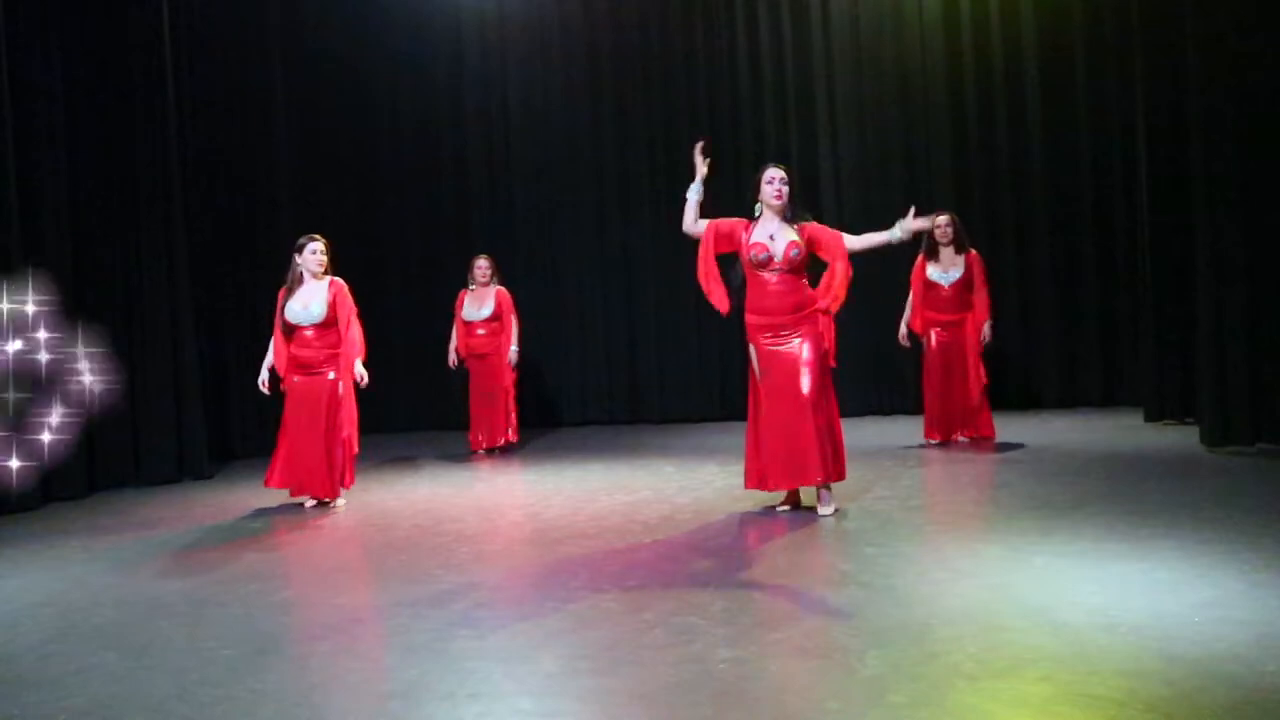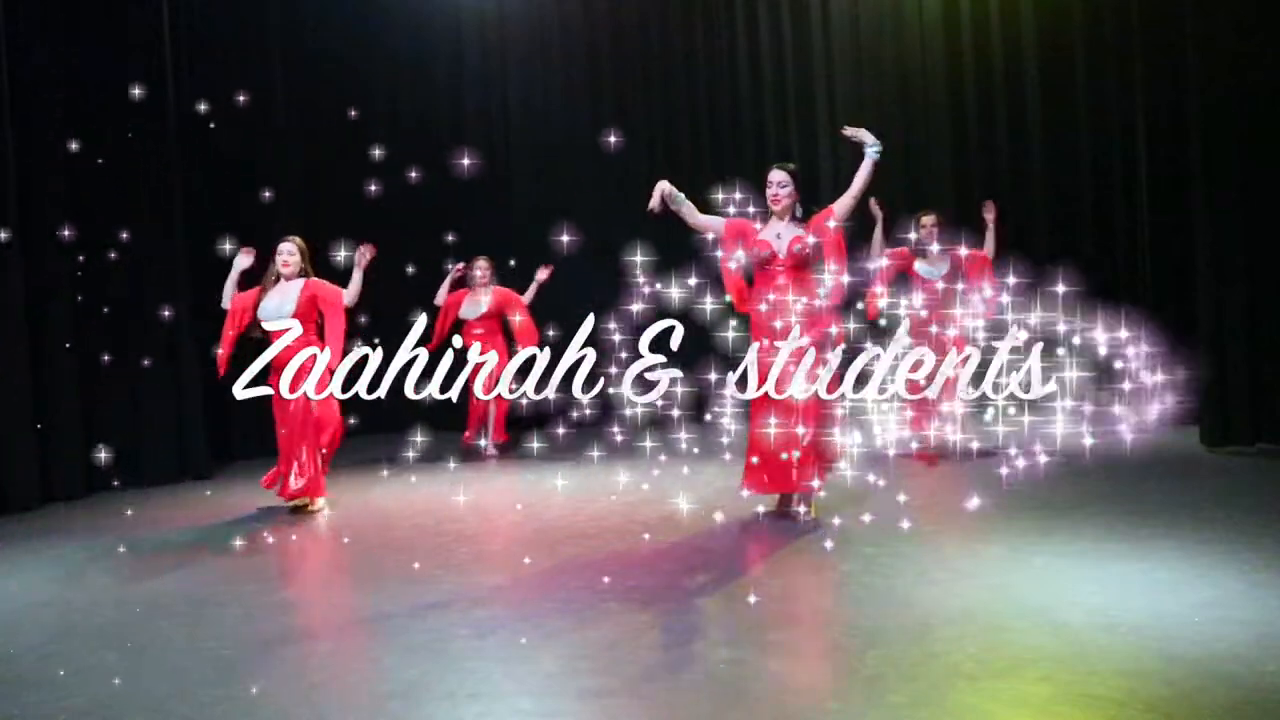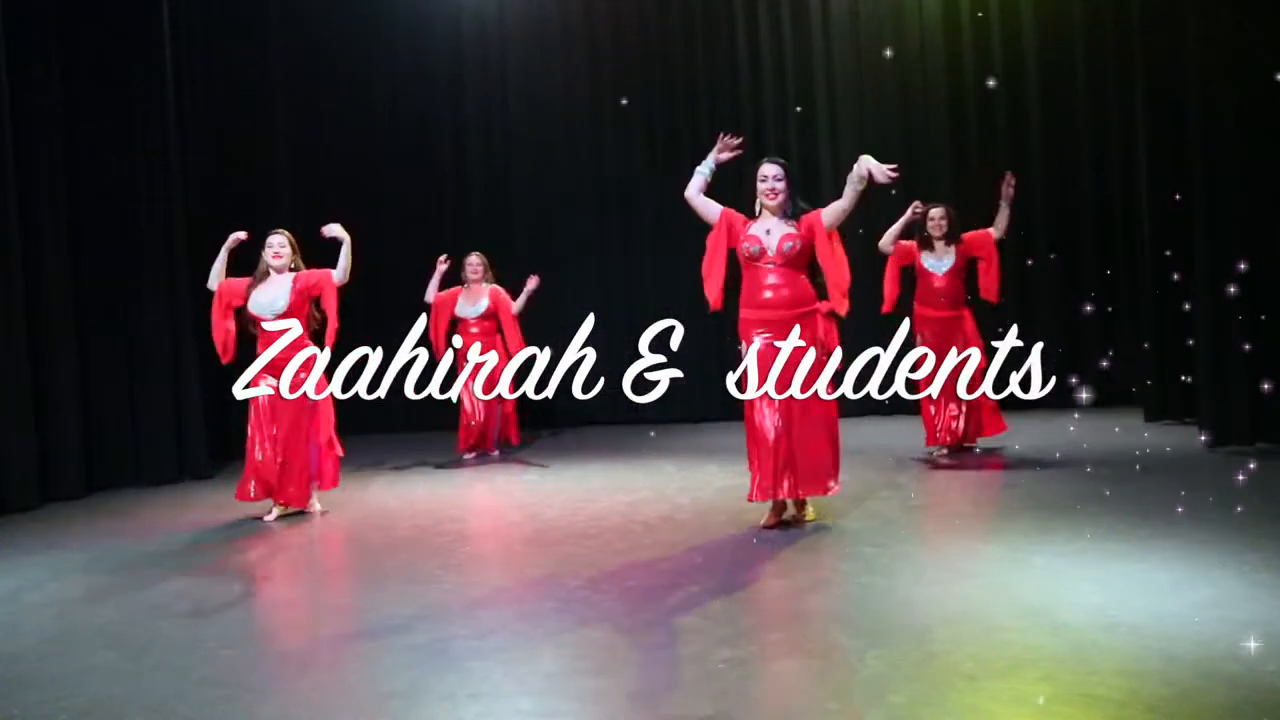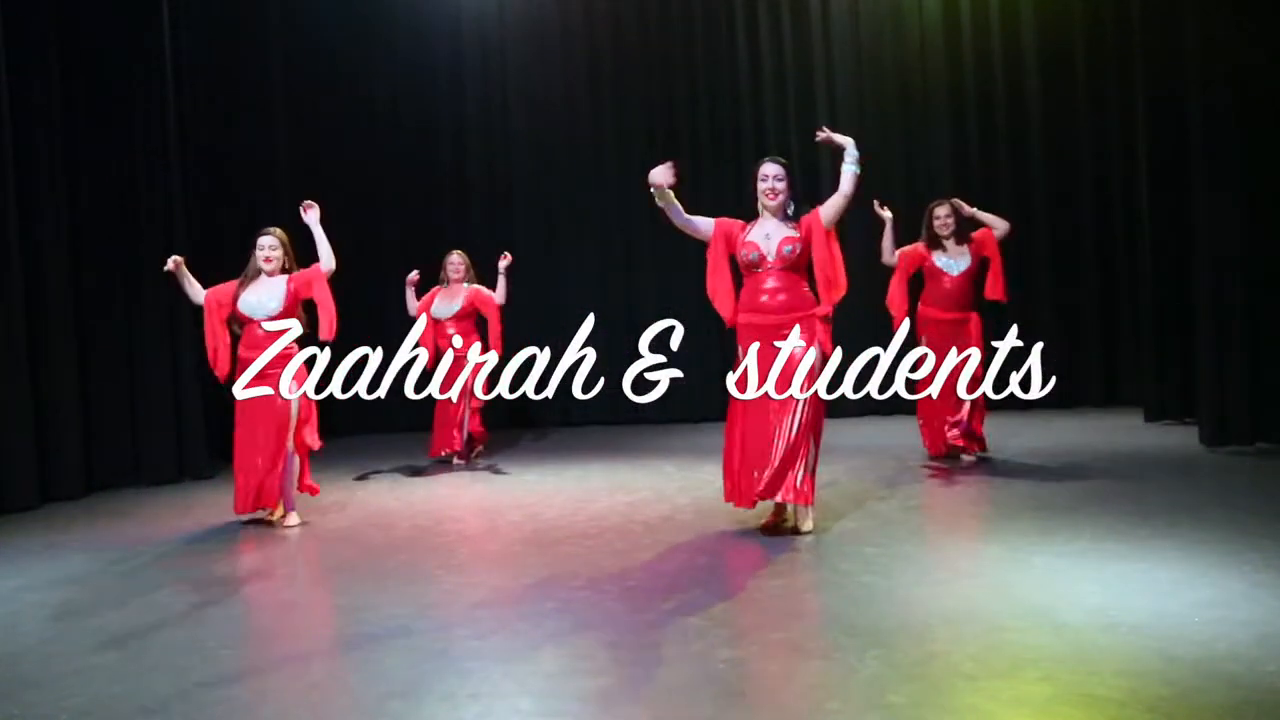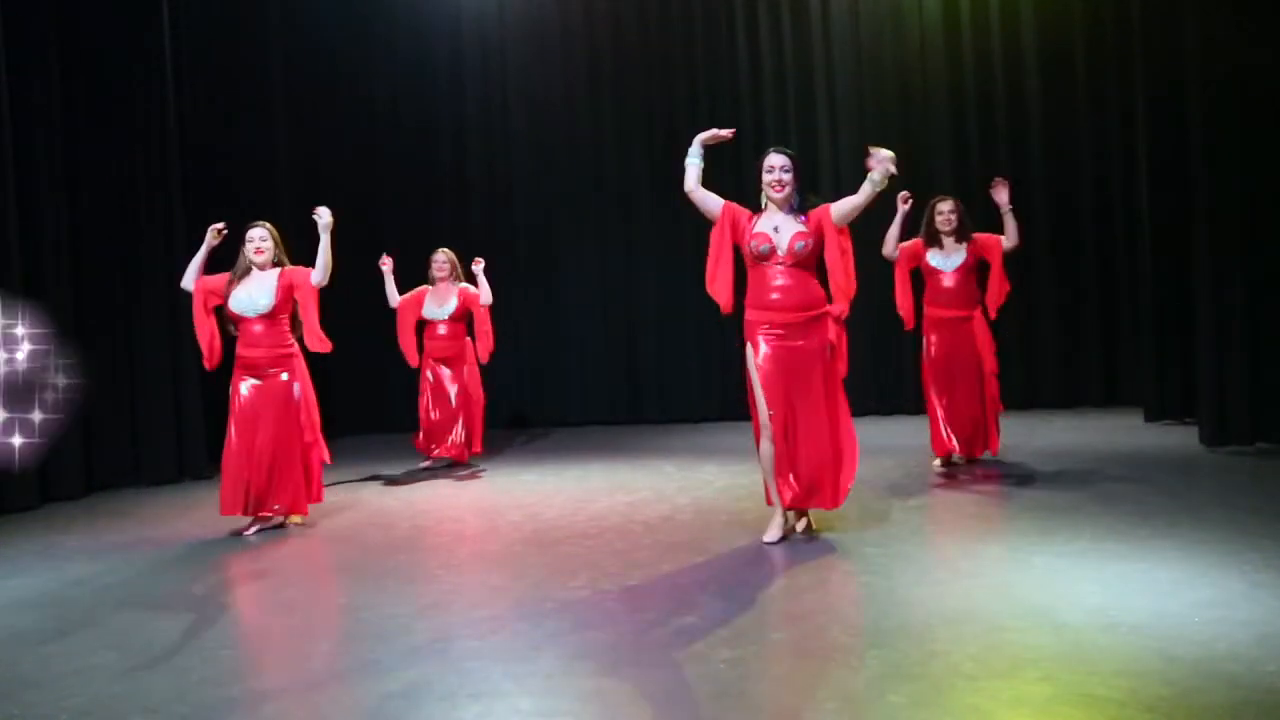
dt=1s
person 1, frame 1
left shoulder: (805, 232)
right shoulder: (740, 230)
left elbow: (852, 243)
right elbow: (690, 227)
left wrist: (897, 232)
right wrist: (699, 182)
left hip: (803, 326)
right hip: (763, 331)
left knee: (810, 399)
right knee: (774, 405)
left ankle: (823, 483)
right ankle: (789, 485)
person 1, frame 2
left shoulder: (815, 228)
right shoulder: (748, 231)
left elbow: (854, 193)
right elbow: (696, 219)
left wrist: (871, 149)
right wrist: (668, 190)
left hip: (808, 327)
right hip: (768, 329)
left knee: (805, 409)
right knee: (770, 408)
left ankle: (803, 491)
right ankle: (781, 489)
person 1, frame 3
left shoulder: (807, 225)
right shoulder: (737, 226)
left elbow: (848, 201)
right elbow: (692, 196)
left wrist: (863, 168)
right wrist: (712, 160)
left hip: (804, 326)
right hip: (758, 330)
left knee: (808, 410)
right knee: (766, 413)
left ankle: (802, 497)
right ankle: (776, 499)
person 1, frame 4
left shoulder: (808, 226)
right shoulder: (733, 232)
left elbow: (845, 191)
right elbow: (683, 221)
left wrist: (848, 147)
right wrist: (662, 191)
left hip: (801, 332)
right hip: (755, 336)
left knee: (797, 416)
right knee: (754, 419)
left ankle: (800, 505)
right ankle: (777, 505)
person 1, frame 5
left shoulder: (817, 220)
right shoulder: (742, 222)
left elbow: (864, 197)
right elbow: (692, 189)
left wrist: (881, 169)
right wrist: (699, 144)
left hip: (811, 330)
right hip: (764, 332)
left knee: (813, 417)
right knee: (770, 419)
left ankle: (802, 506)
right ankle: (778, 512)
person 2, frame 1
left shoulder: (336, 286)
right shoulder: (287, 292)
left elbow: (350, 329)
right elbow: (279, 334)
left wrist: (357, 363)
right wrist: (265, 367)
left hip: (332, 370)
right hip: (298, 373)
left knee: (335, 430)
right knee: (302, 431)
left ankle: (336, 490)
right ankle: (312, 489)
person 2, frame 2
left shoulder: (312, 286)
right shoulder: (265, 292)
left elbow: (347, 299)
right elbow: (229, 305)
left wrist: (359, 269)
right wrist: (236, 270)
left hip: (309, 366)
right hip: (280, 371)
left knee: (306, 427)
right knee: (289, 432)
left ankle: (315, 491)
right ankle: (299, 489)
person 2, frame 3
left shoulder: (303, 281)
right shoulder: (253, 286)
left elbow: (341, 277)
right elbow: (215, 286)
left wrist: (345, 241)
right wrist: (226, 249)
left hip: (302, 367)
right hip: (267, 371)
left knee: (305, 432)
right knee: (266, 434)
left ankle: (309, 495)
right ankle: (279, 498)
person 2, frame 4
left shoulder: (295, 282)
right shoulder: (241, 288)
left elbow: (328, 266)
right elbow: (201, 297)
left wrist: (315, 225)
right wrist: (181, 270)
left hip: (284, 372)
right hip: (250, 375)
left knee: (283, 438)
right knee: (252, 438)
left ankle: (289, 506)
right ankle: (273, 499)
person 2, frame 5
left shoulder: (288, 277)
right shoulder: (233, 282)
left elbow: (320, 279)
right elbow: (190, 285)
left wrist: (325, 234)
right wrist: (206, 247)
left hip: (284, 371)
right hip: (247, 375)
left knee: (286, 439)
right knee: (248, 441)
left ankle: (291, 506)
right ankle: (264, 510)
person 3, frame 1
left shoulder: (970, 257)
right shoulder: (924, 259)
left elbow: (981, 292)
right elbow: (915, 294)
left wrist: (986, 321)
right wrist: (904, 323)
left hip: (964, 325)
right hip: (934, 326)
left knee: (965, 377)
right knee: (937, 377)
left ankle: (967, 430)
right ankle: (939, 431)
person 3, frame 2
left shoulder: (954, 255)
right shoulder: (907, 256)
left elbow: (985, 259)
right elbow: (877, 257)
left wrist: (990, 225)
right wrist: (879, 223)
left hip: (948, 324)
right hip: (920, 324)
left knee: (947, 377)
right knee: (920, 379)
left ankle: (946, 433)
right ankle: (922, 432)
person 3, frame 3
left shoulder: (964, 244)
right shoulder: (915, 249)
left elbow: (998, 231)
right elbow: (884, 246)
left wrist: (1005, 201)
right wrist: (905, 218)
left hip: (958, 320)
right hip: (928, 322)
left knee: (966, 376)
right knee: (934, 378)
left ankle: (965, 433)
right ankle: (939, 438)
person 3, frame 4
left shoulder: (973, 243)
right shoulder: (922, 250)
left elbow: (1003, 228)
right elbow: (888, 258)
left wrist: (971, 212)
right wrist: (888, 223)
left hip: (964, 323)
right hip: (931, 323)
left knee: (966, 379)
right knee: (934, 381)
left ankle: (965, 440)
right ankle: (940, 442)
person 3, frame 5
left shoulder: (974, 243)
right shoulder: (922, 246)
left elbow: (1011, 242)
right elbow: (889, 252)
left wrist: (1004, 207)
right wrist: (900, 215)
left hip: (969, 323)
right hip: (935, 325)
left knee: (971, 382)
right knee: (938, 384)
left ankle: (969, 446)
right ankle: (942, 449)
person 4, frame 1
left shoulder: (500, 293)
right shoulder: (464, 296)
left elbow: (511, 321)
right elbow: (457, 325)
left wrist: (513, 348)
right wrist: (452, 349)
left hip: (497, 352)
right hip: (474, 354)
left knee: (499, 395)
right knee: (479, 397)
left ankle: (501, 441)
right ankle: (482, 442)
person 4, frame 2
left shoulder: (499, 293)
right shoulder: (463, 295)
left elbow: (522, 301)
right elbow: (439, 301)
left wrist: (536, 282)
right wrist: (450, 277)
left hip: (492, 349)
left knee: (489, 392)
right knee: (478, 394)
left ankle: (491, 442)
right ankle: (480, 439)
person 4, frame 3
left shoulder: (494, 291)
right shoulder: (457, 293)
left elbow: (513, 310)
right elbow: (430, 299)
left wrist: (527, 291)
right wrist: (438, 273)
left hip: (491, 351)
right hip: (466, 354)
left knee: (492, 396)
right knee: (469, 398)
left ankle: (493, 443)
right ankle: (473, 445)
person 4, frame 4
left shoulder: (474, 291)
right shoulder: (437, 293)
left elbow: (498, 300)
right elbow: (415, 312)
left wrist: (501, 272)
right wrist: (410, 286)
left hip: (468, 353)
right hip: (446, 356)
left knee: (463, 398)
right knee: (448, 401)
left ankle: (460, 449)
right ankle: (474, 443)
person 4, frame 5
left shoulder: (464, 290)
right shoulder: (423, 293)
left elbow: (486, 301)
right elbow: (395, 302)
left wrist: (479, 273)
right wrist: (388, 275)
left hip: (460, 358)
right hip: (432, 359)
left knee: (460, 403)
right knee: (431, 405)
left ankle: (460, 452)
right ankle: (436, 453)
